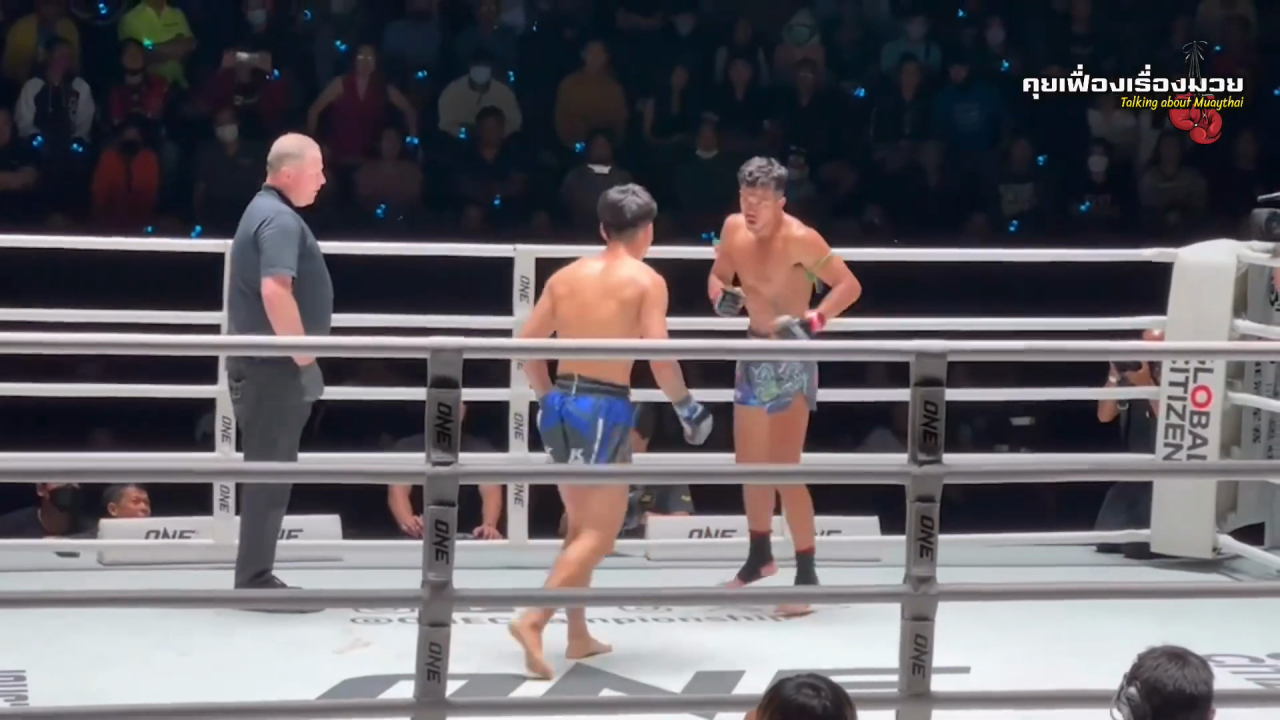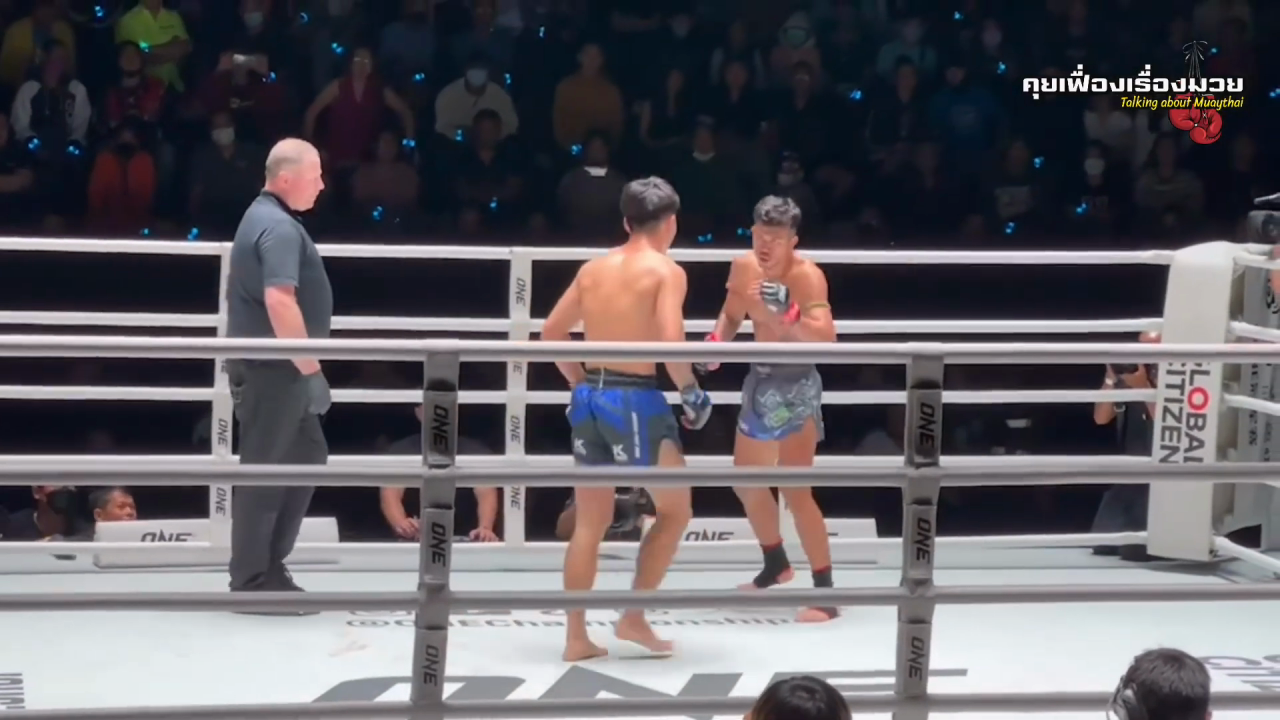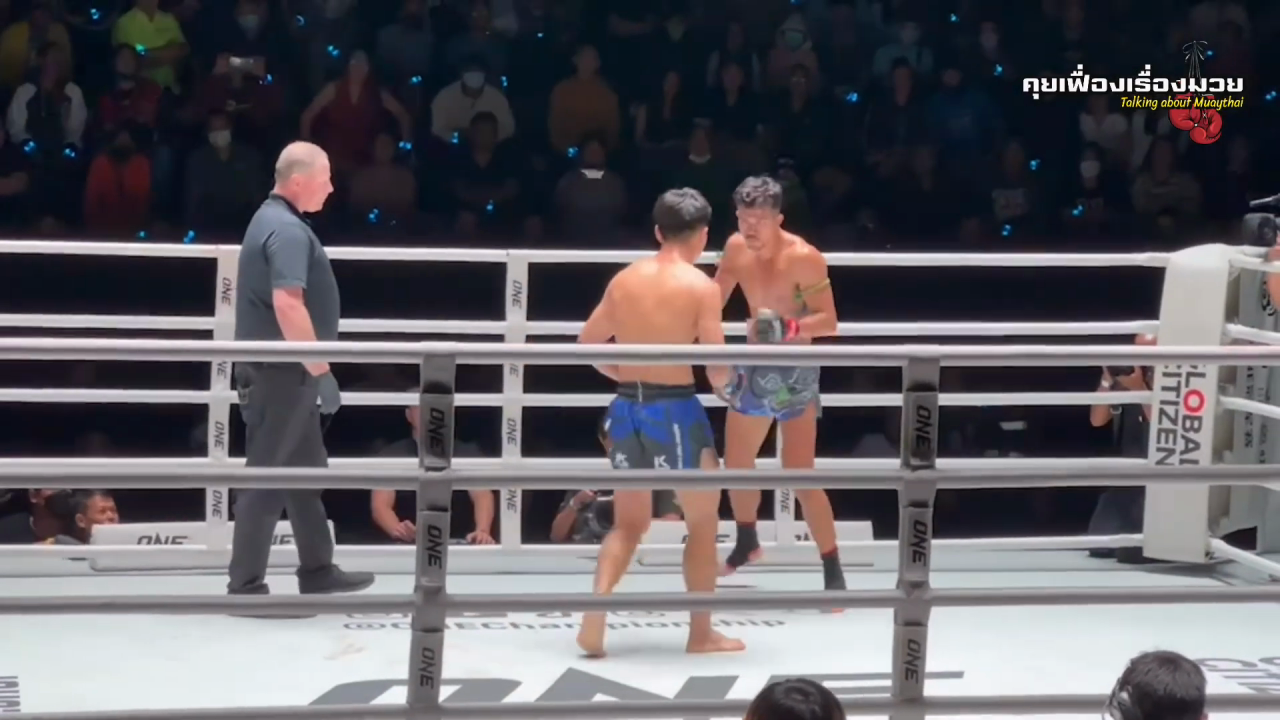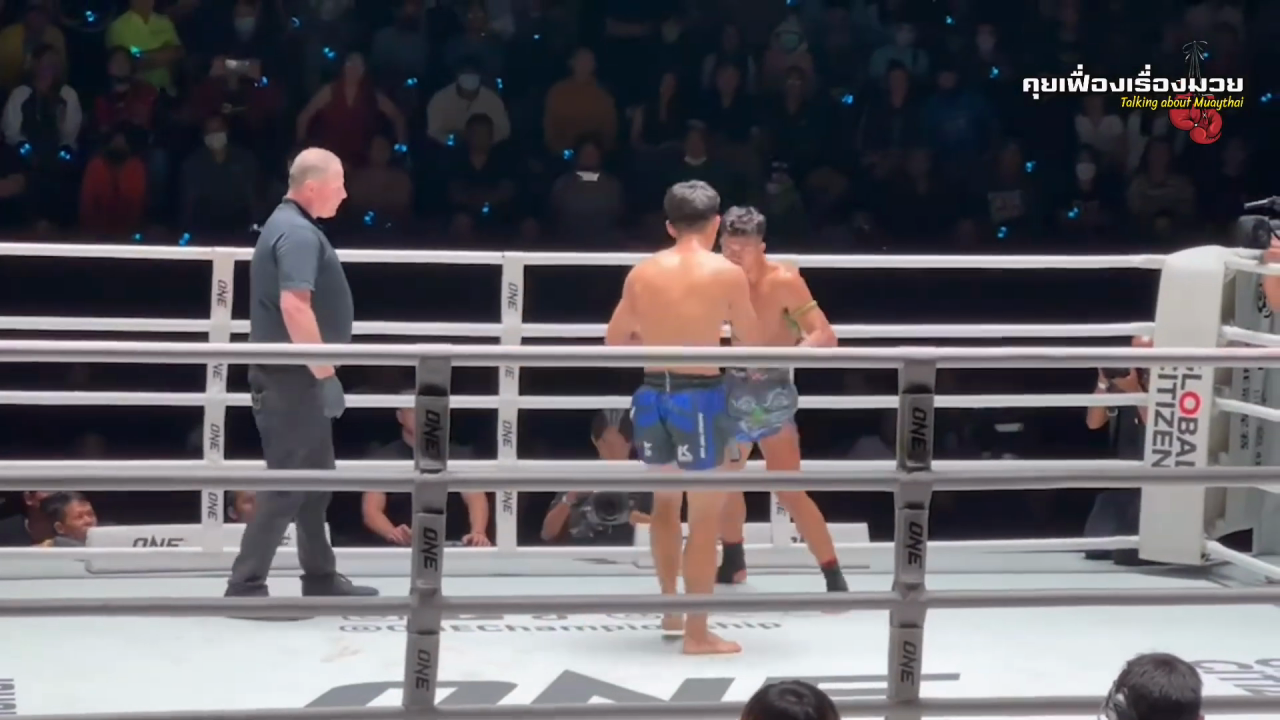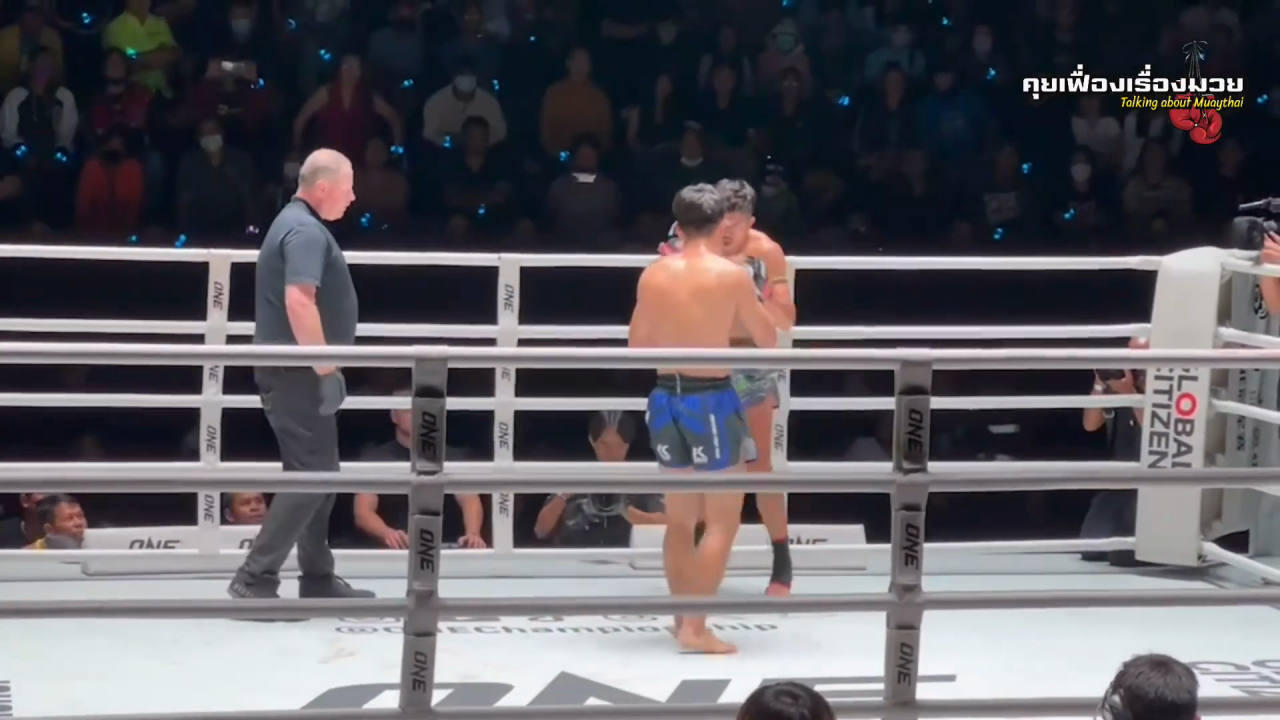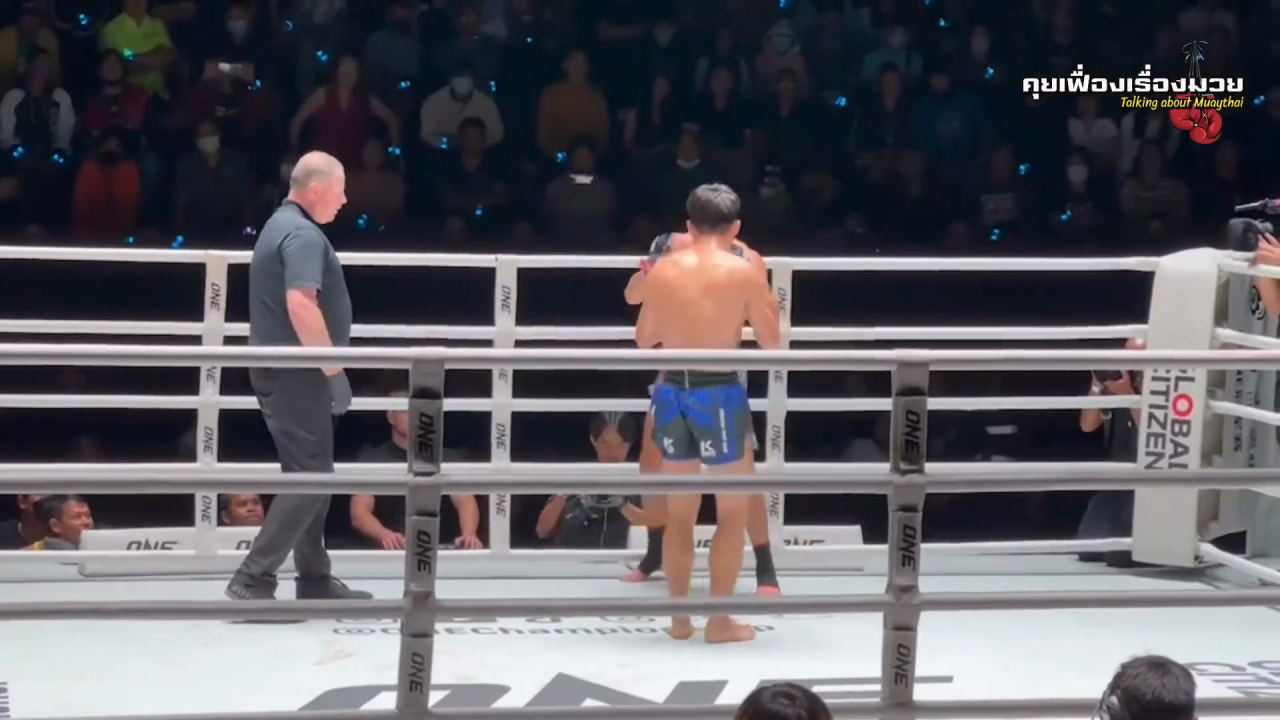
dt=0.2s
person 1, frame 1
left shoulder: (566, 275)
right shoulder: (647, 281)
left elbow: (527, 344)
right elbow: (660, 358)
right wrist: (686, 406)
left hip: (560, 402)
right hip: (605, 408)
left knee: (585, 522)
right knee: (599, 533)
left ankle: (577, 634)
right ankle: (532, 621)
person 1, frame 2
left shoulder: (593, 269)
right shoulder: (667, 272)
left elbow: (552, 333)
right elbow: (671, 345)
right wrist: (691, 390)
left hip: (588, 398)
right hip: (634, 400)
left knee: (589, 522)
right knee: (675, 510)
left ankle: (576, 635)
right ankle: (634, 616)
person 1, frame 3
left shoulder: (624, 279)
right shoulder: (700, 286)
left elbow: (589, 343)
right elbow: (716, 363)
right wrist: (726, 383)
left hip: (627, 408)
right hip: (674, 410)
left knee: (628, 523)
right knee: (704, 523)
left ankle: (594, 620)
right ankle: (701, 632)
person 1, frame 4
left shoulder: (642, 272)
right shoulder: (726, 273)
left elbow: (615, 341)
right elbow: (752, 342)
left hip: (651, 396)
right hip: (699, 398)
left knee: (665, 500)
right knee: (705, 520)
left ankle: (668, 605)
right ankle: (698, 633)
person 1, frame 5
left shoulder: (652, 276)
right shoulder: (732, 275)
left elbow: (638, 342)
right elbow: (768, 340)
right wrist: (755, 301)
left hip: (665, 398)
right hip: (711, 400)
left knee: (679, 519)
right knee: (723, 520)
left ankle: (684, 616)
right ankle: (695, 627)
person 1, frame 6
left shoulder: (661, 270)
right shoulder: (743, 272)
left elbow: (645, 339)
right elbow: (771, 341)
right wrist: (765, 301)
left hip: (671, 392)
right hip: (718, 394)
left knee: (679, 512)
right knee: (733, 511)
left ankle: (680, 616)
right ankle: (719, 619)
person 2, frame 1
left shoulder: (264, 211)
right shoulder: (280, 220)
right elbow: (275, 292)
right wrist: (306, 360)
left hip: (262, 360)
right hip: (272, 364)
left knee: (267, 467)
right knee: (270, 469)
left ankle: (254, 573)
right ankle: (253, 580)
person 2, frame 2
left shoulder: (264, 216)
right shoulder: (279, 227)
right elbow: (280, 302)
right wrist: (312, 370)
left hip: (273, 366)
right hip: (272, 368)
left knee: (307, 459)
right knee: (264, 472)
left ankle: (269, 566)
right ankle: (249, 582)
person 2, frame 3
left shoulder: (272, 218)
right shoulder: (287, 229)
right elbow: (287, 305)
left wrist: (311, 370)
right wrist: (321, 372)
left hip: (280, 369)
right hip: (276, 371)
left knee: (307, 469)
right knee: (267, 475)
left ankle: (318, 570)
right ankle: (245, 584)
person 2, frame 4
left shoulder: (287, 224)
right shoulder: (298, 233)
right elbow: (295, 307)
left wrist: (318, 372)
right wrist: (326, 375)
left hip: (293, 373)
right hip: (291, 375)
left ankle: (320, 577)
right ankle: (245, 584)
person 2, frame 5
left shoulder: (295, 223)
right shoulder: (306, 230)
right elbow: (298, 302)
left wrist: (324, 368)
right wrist: (327, 370)
left hip: (297, 371)
right hip: (298, 373)
left knee: (317, 474)
right knee: (312, 475)
left ankle: (318, 579)
right ankle: (255, 576)
person 2, frame 6
left shoulder: (282, 225)
right shoulder: (302, 234)
right elbow: (301, 305)
left wrist: (326, 368)
right wrist: (334, 370)
left hip: (287, 371)
right hip: (295, 374)
left knee: (311, 476)
right knee: (309, 478)
left ankle: (314, 580)
right ankle: (253, 577)
person 3, frame 1
left shoulder: (800, 239)
right shoulder: (733, 228)
left elbow: (850, 286)
right elbow: (717, 277)
left wrist: (811, 321)
right wrist: (721, 296)
left hip: (789, 359)
right hip: (752, 353)
left knee: (783, 469)
right knee: (748, 464)
left ankle: (807, 575)
right ankle: (759, 557)
person 3, frame 2
left shoulder: (807, 275)
right shoulder: (743, 266)
left elbow: (827, 335)
right elbow: (731, 315)
left wrist: (788, 309)
right wrist: (715, 342)
left hip: (797, 385)
right hip: (759, 381)
left knee: (796, 492)
right knee: (747, 485)
left ankle: (825, 593)
right ankle: (775, 565)
person 3, frame 3
left shoulder: (804, 258)
right shoulder: (735, 247)
left elbow: (829, 323)
right elbow: (720, 288)
left wrist: (786, 329)
left hip: (793, 371)
right hip: (753, 366)
left knee: (800, 476)
right knee: (736, 463)
left ankle: (834, 576)
right ankle: (746, 544)
person 3, frame 4
left shoulder: (785, 282)
left elbow: (825, 336)
left hip: (770, 392)
right hip: (734, 387)
left knee: (789, 492)
left ankle: (836, 582)
right ankle: (732, 565)
person 3, frame 5
left shoulder: (766, 251)
left elbow: (786, 319)
left wrist: (762, 284)
left hip: (753, 362)
left knee: (758, 466)
left ankle: (782, 561)
person 3, frame 6
left shoulder: (749, 261)
right shoulder: (677, 247)
right elbow: (633, 297)
right wrist: (649, 265)
left knee: (740, 473)
right knee: (651, 465)
left ankle: (765, 567)
right ankle: (656, 552)
person 4, frame 1
right shoulder: (1130, 379)
right elbow: (1104, 416)
left wrist: (1147, 384)
right wrist: (1114, 376)
left knee: (1138, 548)
right knee: (1105, 542)
person 4, frame 2
right shoulder: (1126, 381)
right elbow: (1101, 418)
left wrist: (1144, 387)
right wrist: (1110, 378)
left knee: (1135, 550)
right knee: (1102, 543)
person 4, frame 3
right shoulder: (1123, 383)
right elbow: (1097, 420)
left wrist: (1140, 388)
right wrist: (1106, 380)
left knee: (1131, 553)
right knee: (1098, 547)
person 4, frame 4
right shoulder: (1119, 385)
right elbow: (1093, 422)
left wrist: (1135, 391)
right wrist: (1103, 383)
left knee: (1127, 555)
right knee: (1095, 549)
person 4, frame 5
right shoulder: (1116, 385)
right elbow: (1090, 424)
left wrist: (1131, 393)
right wrist: (1099, 385)
left knee: (1123, 556)
right knee: (1091, 550)
person 4, frame 6
right shoulder: (1113, 385)
right elbow: (1087, 425)
left wrist: (1128, 395)
right wrist: (1096, 386)
left knee: (1119, 556)
right knee: (1088, 551)
